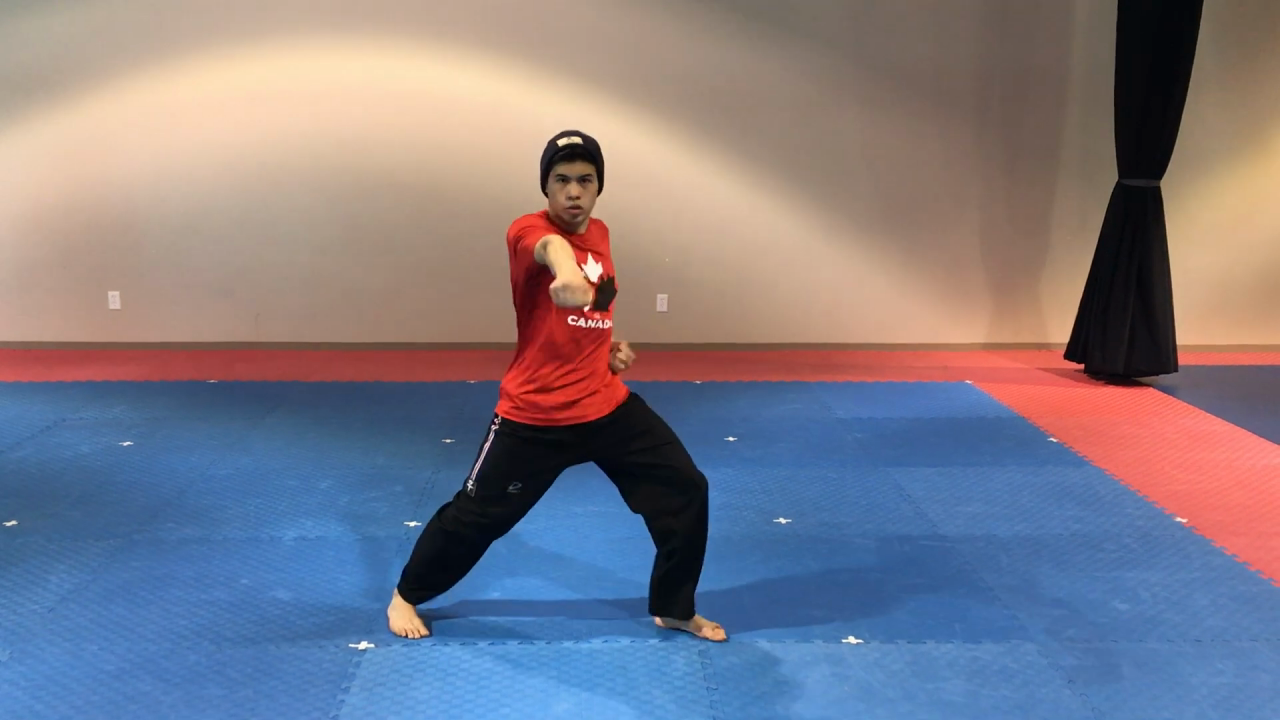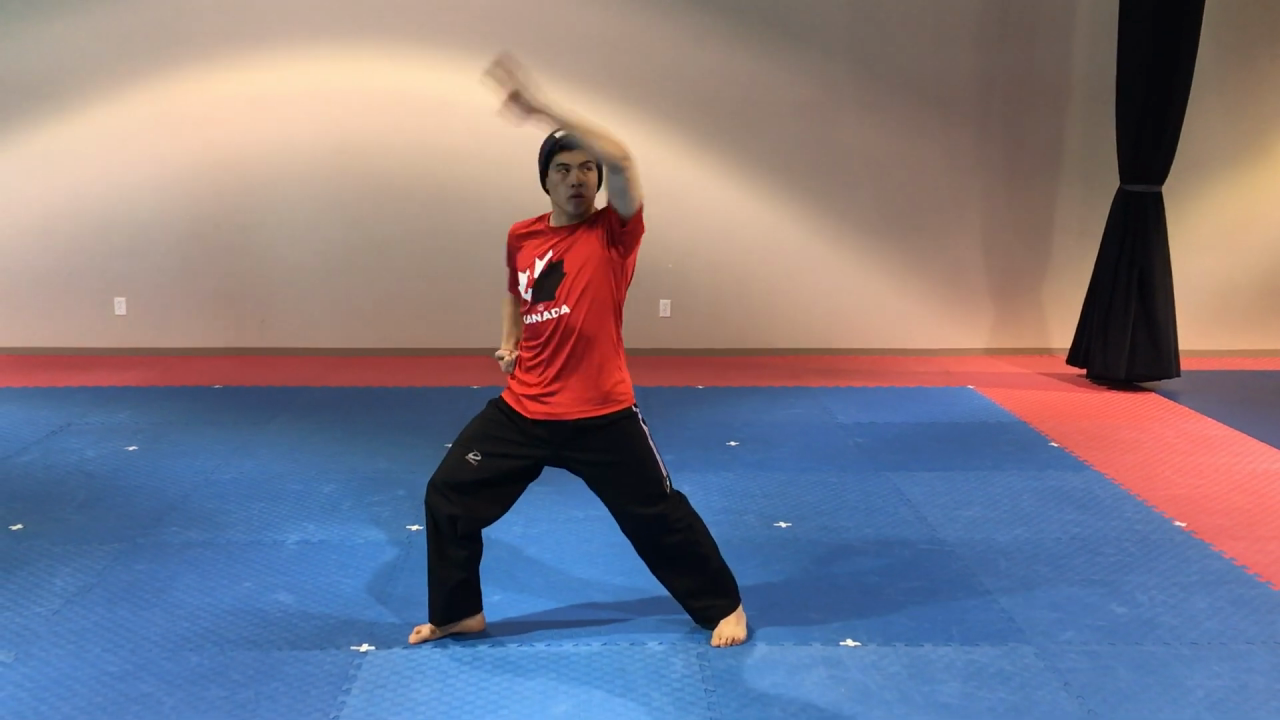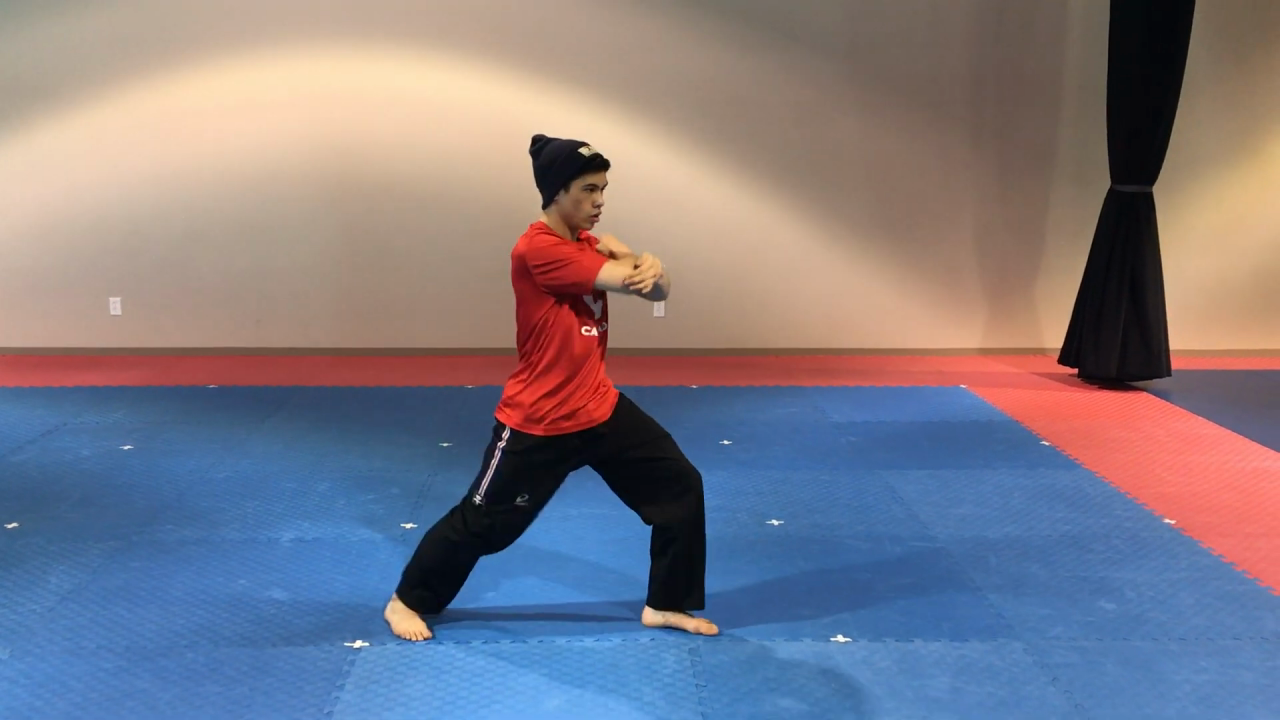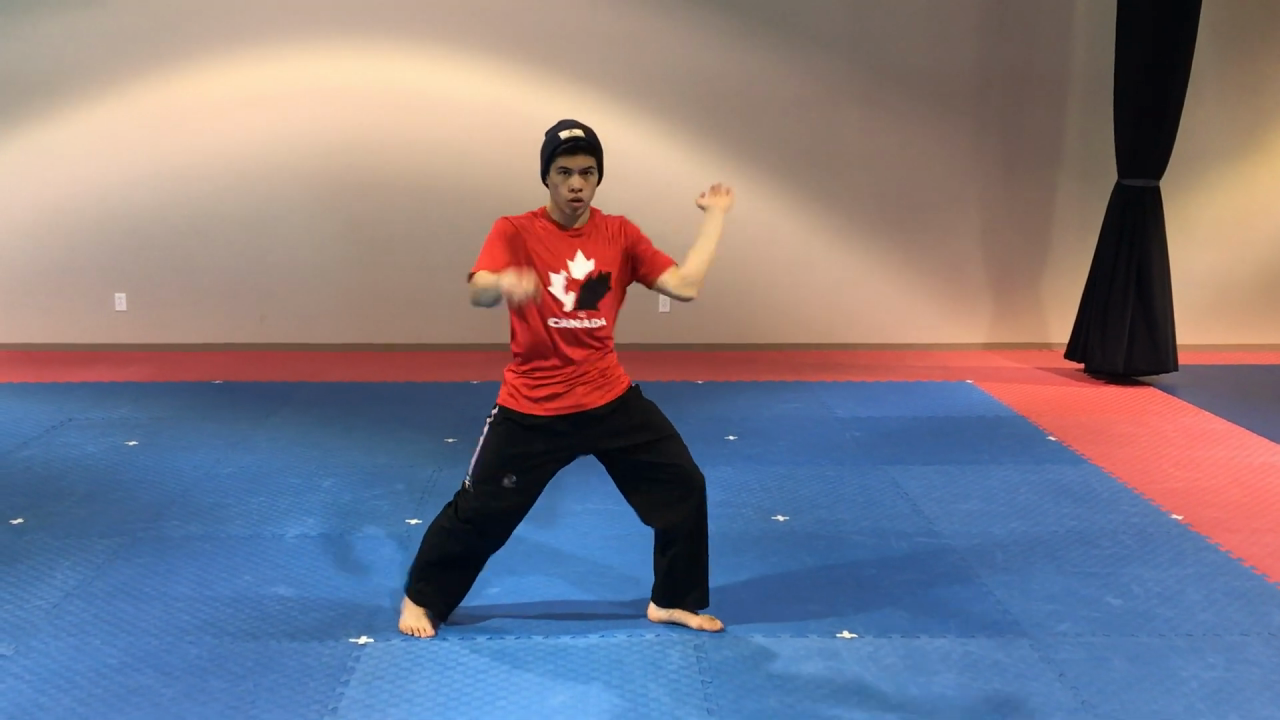
dt=1s
person 1, frame 1
left shoulder: (600, 233)
right shoulder: (528, 229)
right elbow: (553, 247)
left wrist: (616, 344)
right wrist: (566, 270)
left hip: (608, 405)
right hip: (534, 416)
left knee: (685, 489)
right knee: (478, 513)
left ankle: (673, 606)
right ankle: (408, 595)
person 1, frame 2
left shoulder: (615, 232)
right shoulder: (521, 235)
left elbow: (617, 159)
left wrist: (542, 110)
right wrist: (509, 344)
left hip: (601, 415)
right hip: (522, 411)
left knee: (659, 515)
right knee: (447, 496)
left ankle: (723, 606)
right ankle: (457, 612)
person 1, frame 3
left shoulder: (588, 243)
right shoulder: (537, 250)
left elbow: (658, 290)
right elbow: (624, 278)
left wrist: (651, 268)
right wrist: (632, 263)
left hip: (600, 409)
right hip: (538, 423)
left knee: (681, 487)
right knee: (483, 522)
left ankle: (667, 604)
right ankle: (407, 600)
person 1, frame 4
left shoulder: (619, 233)
right shoulder: (514, 231)
left elbow: (685, 286)
right elbow: (480, 291)
left wrist: (715, 217)
right wrist: (505, 283)
left hip: (609, 400)
right hip: (530, 406)
left knee: (684, 486)
right knee: (480, 509)
left ankle: (674, 600)
right ankle: (423, 598)
